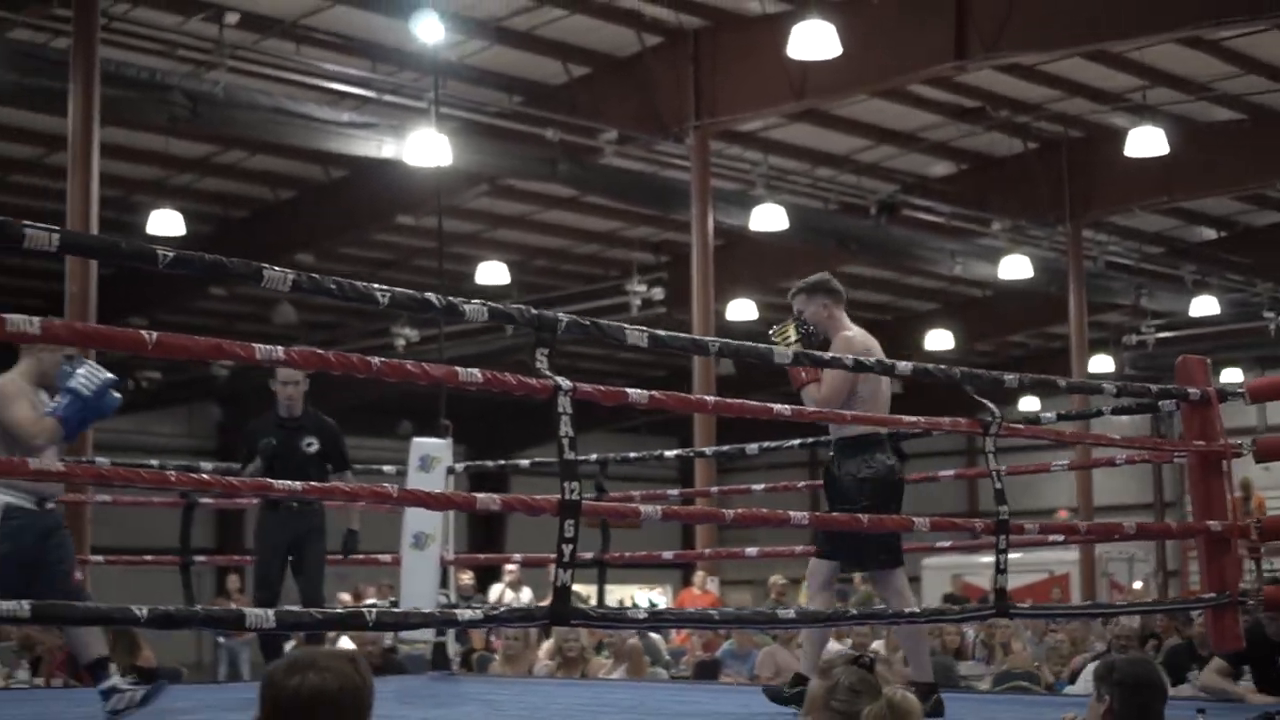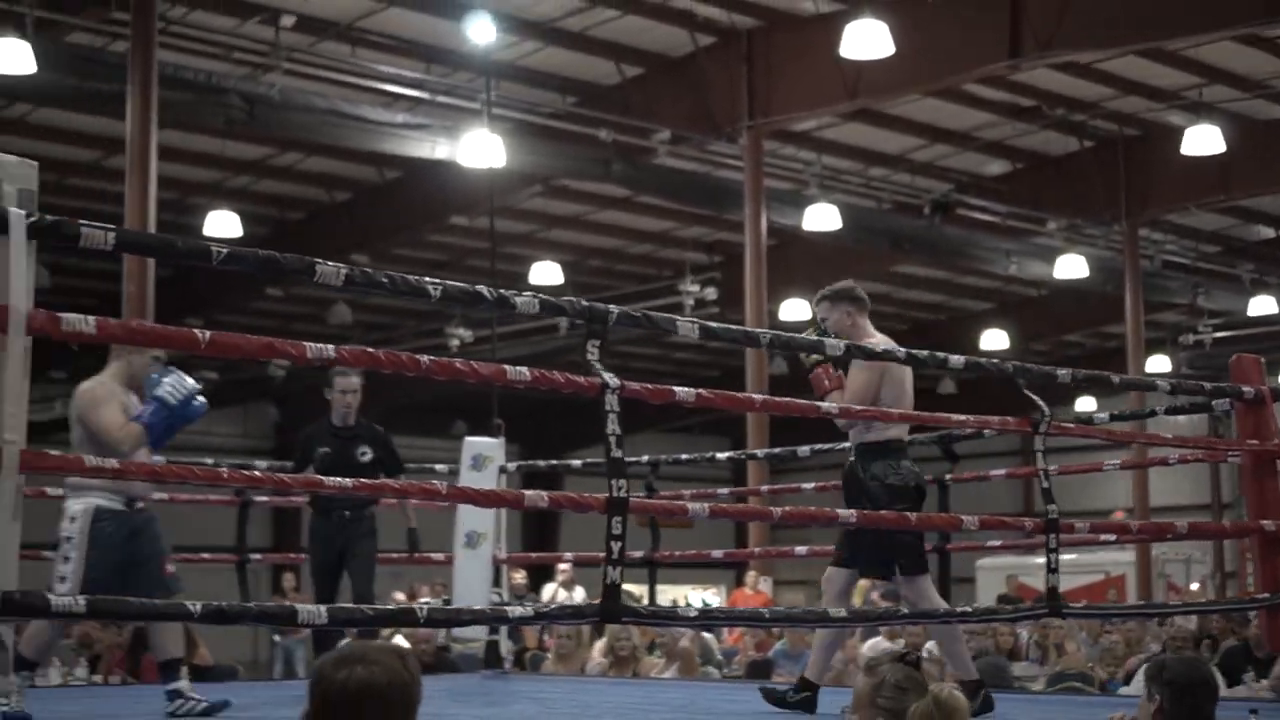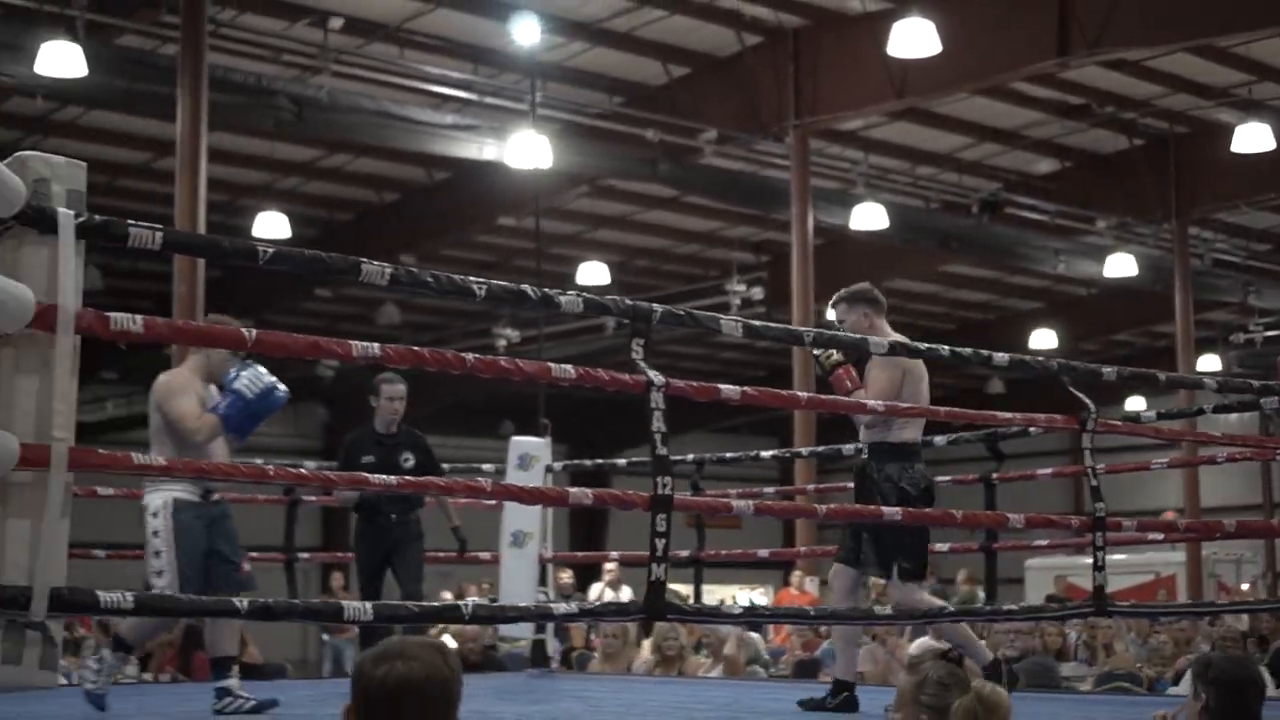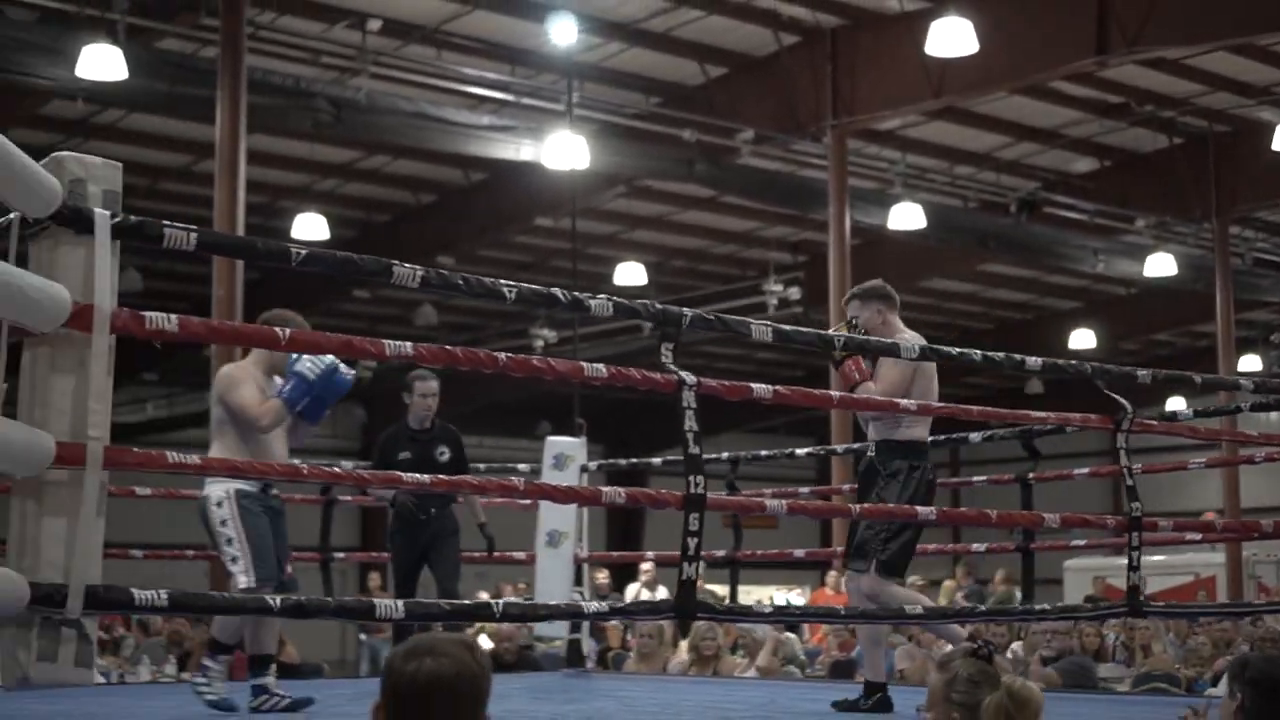
dt=0.1s
person 1, frame 1
left shoulder: (848, 342)
right shoulder: (856, 344)
left elbow: (820, 406)
right elbow: (835, 406)
left wrist: (798, 359)
right wrist: (801, 355)
left hip: (862, 468)
right hip: (855, 469)
left knee: (888, 583)
right knee: (820, 577)
right ankle: (800, 681)
person 1, frame 2
left shoulder: (871, 349)
right shoulder: (879, 352)
left elbow: (847, 414)
right elbow: (854, 419)
left wrist: (821, 366)
right wrist: (828, 365)
left hip: (885, 473)
right hip: (875, 475)
left knee: (917, 590)
right knee: (834, 585)
person 1, frame 3
left shoulder: (891, 352)
right shoulder: (885, 355)
left elbow: (867, 412)
right elbow: (867, 421)
left wrist: (839, 368)
right wrist: (837, 366)
left hip: (898, 476)
right hip: (880, 477)
left knee: (904, 592)
right knee: (844, 582)
left ankle: (991, 669)
right ankle: (842, 689)
person 1, frame 4
left shoulder: (905, 347)
right shoulder: (899, 352)
left elbow: (875, 405)
right elbow: (872, 415)
left wrist: (848, 360)
right wrist: (849, 361)
left hip: (902, 473)
right hip: (886, 472)
left knee: (870, 583)
right knee: (857, 583)
right ankle: (876, 690)
person 2, frame 1
left shoulder: (39, 394)
right elbow: (36, 439)
left wrist: (83, 411)
right wrist: (76, 401)
left hip: (41, 511)
left knee: (74, 600)
left ankle: (113, 689)
person 2, frame 2
left shoulder: (135, 398)
right shoulder: (95, 391)
right elbow: (122, 442)
left wrist: (176, 416)
right wrist: (161, 410)
left hip: (135, 510)
right hip: (97, 511)
left knee: (164, 598)
person 2, frame 3
left shoulder: (212, 390)
right shoulder: (173, 382)
left elbow: (221, 443)
right elbow: (196, 433)
left wrist: (254, 407)
right wrist: (238, 400)
left hip: (209, 503)
right hip: (174, 501)
left knee: (231, 591)
left ankle: (227, 689)
right ankle: (102, 662)
person 2, frame 4
left shoulder: (277, 381)
right shoulder: (235, 374)
left elbow: (290, 435)
right elbow: (262, 421)
left wrist: (320, 398)
right wrist: (302, 386)
left hip: (266, 496)
right hip: (233, 494)
left knee: (275, 590)
right knee: (254, 587)
left ankle: (263, 687)
right ankle: (210, 667)
person 3, frame 1
left shoulder: (325, 428)
right shoulder: (258, 429)
left elbow: (345, 479)
right elbow: (246, 480)
left wrist: (352, 528)
right wrist: (260, 461)
left hip: (309, 519)
right hip: (272, 518)
left knee: (313, 599)
right knee: (265, 600)
person 3, frame 2
left shoulder: (375, 436)
right shoulder: (311, 437)
left elbow: (397, 481)
left wrist: (411, 526)
right wrist: (314, 470)
left hip: (360, 526)
right hip: (324, 525)
left knee: (363, 596)
right knee: (323, 602)
person 3, frame 3
left shoulder: (416, 442)
right shoulder: (355, 443)
right elbow: (340, 491)
left wrist: (456, 527)
right wrist: (357, 494)
left hip: (406, 528)
right hip: (371, 529)
left knee: (413, 595)
right knee: (370, 601)
person 3, frame 4
left shoulder: (450, 436)
right shoulder: (390, 440)
left wrist: (482, 524)
right wrist: (395, 497)
left hip: (443, 524)
right hip: (407, 525)
left knee: (449, 592)
right knee: (404, 599)
